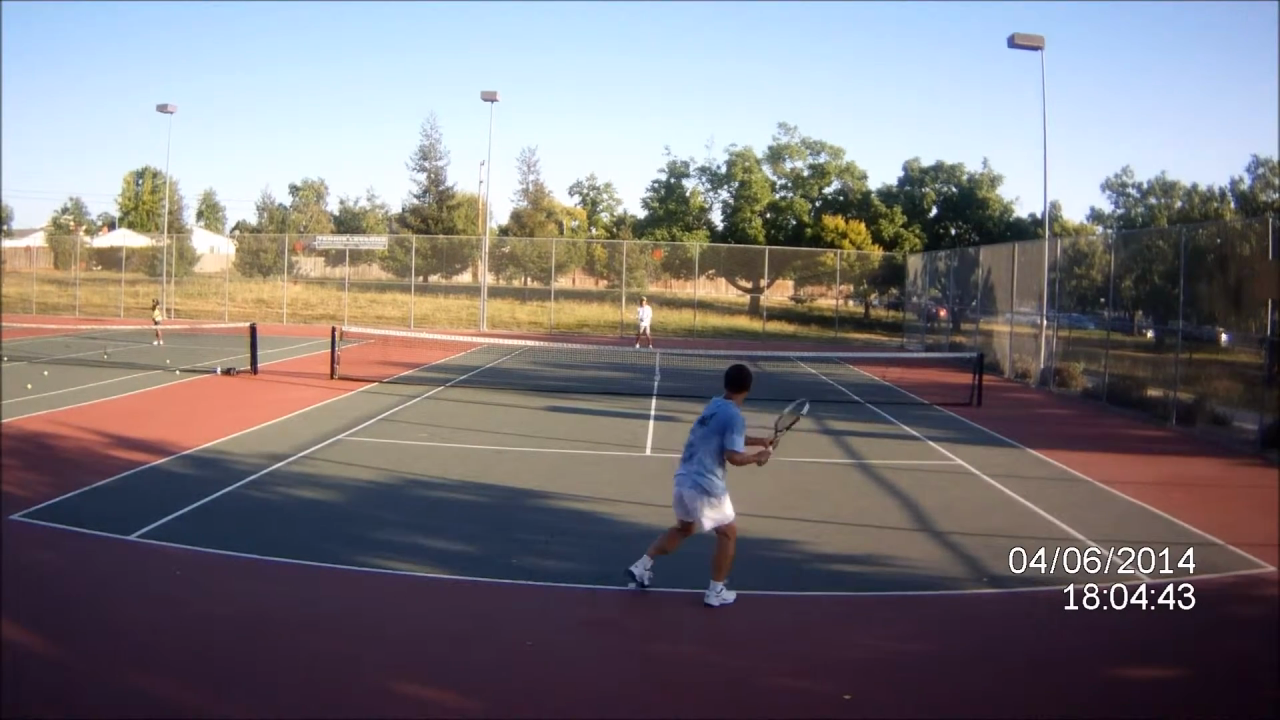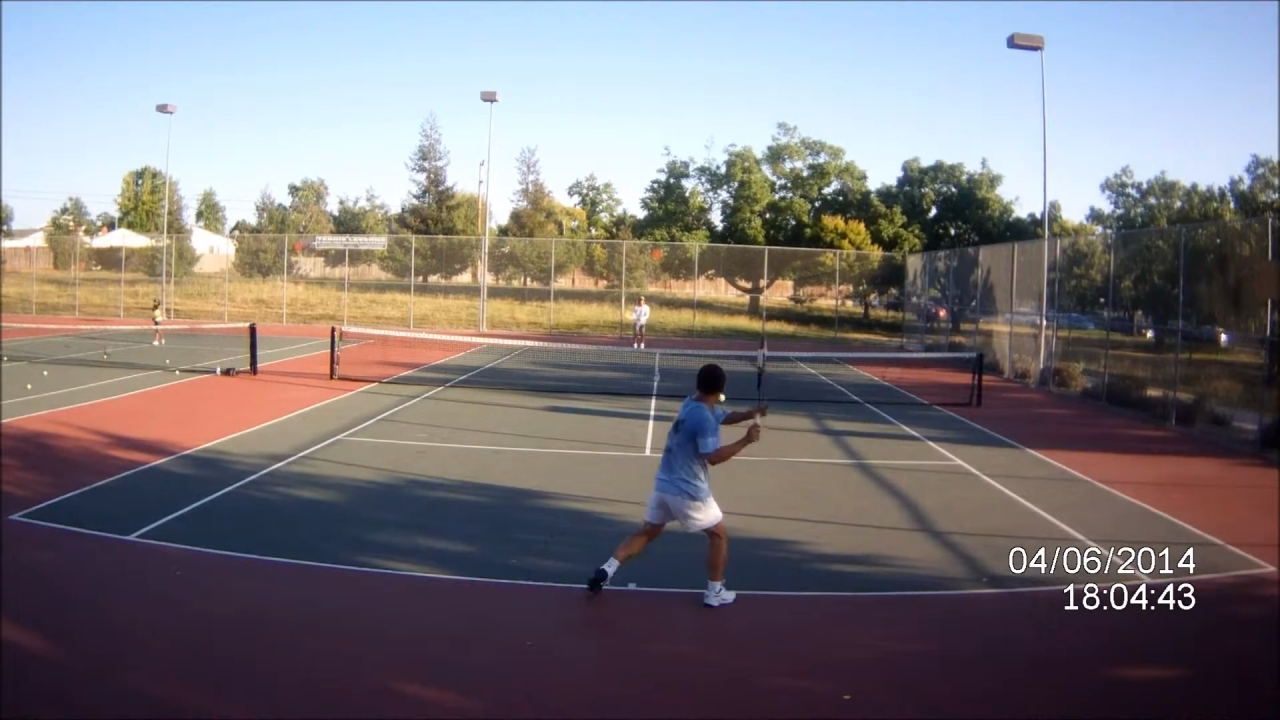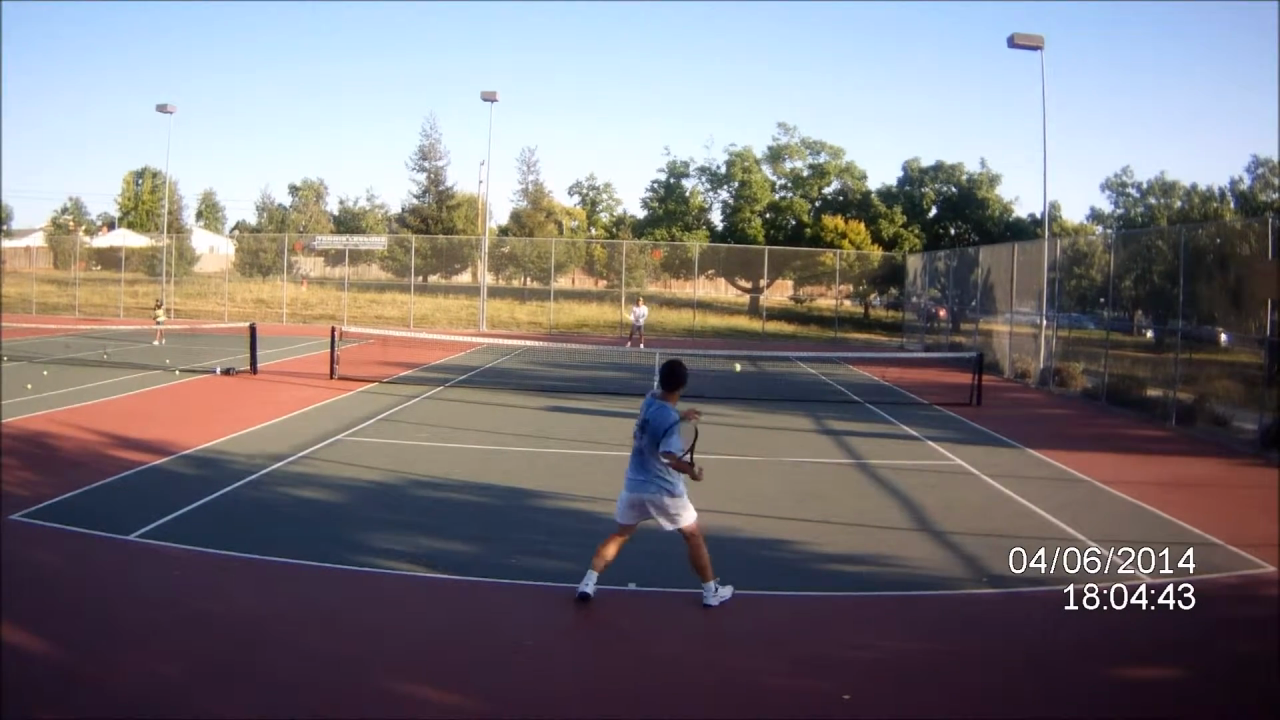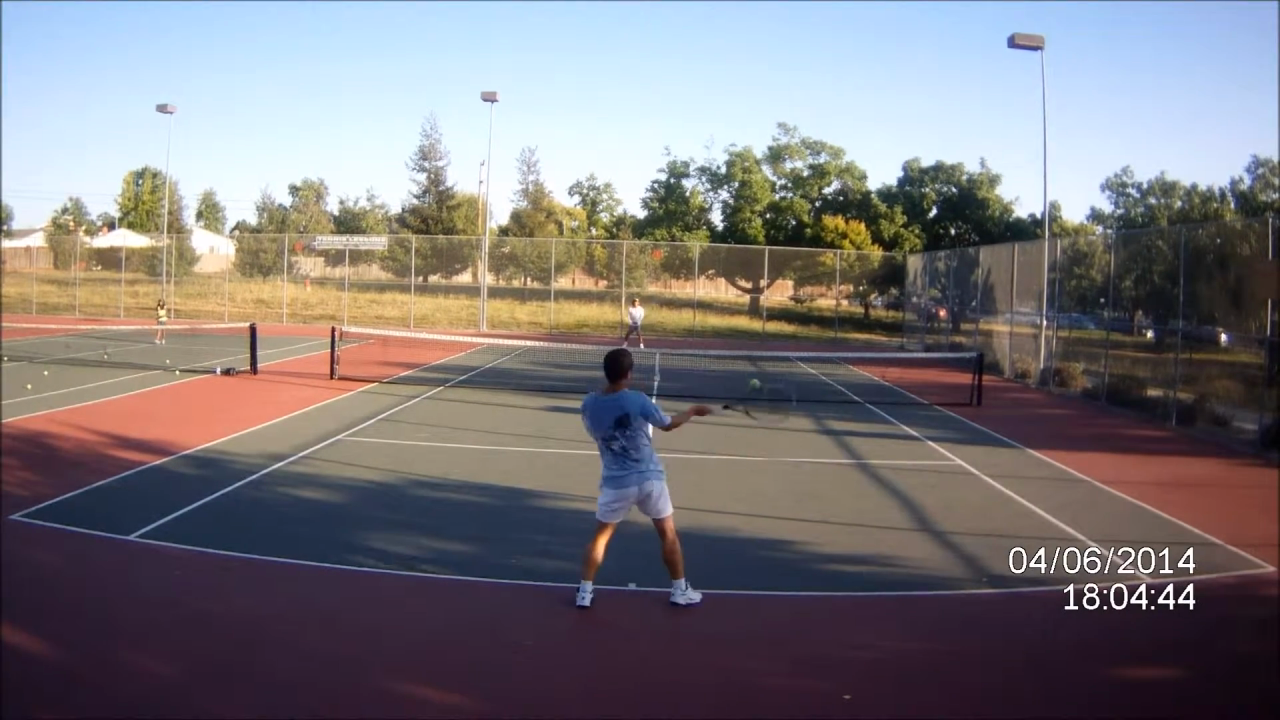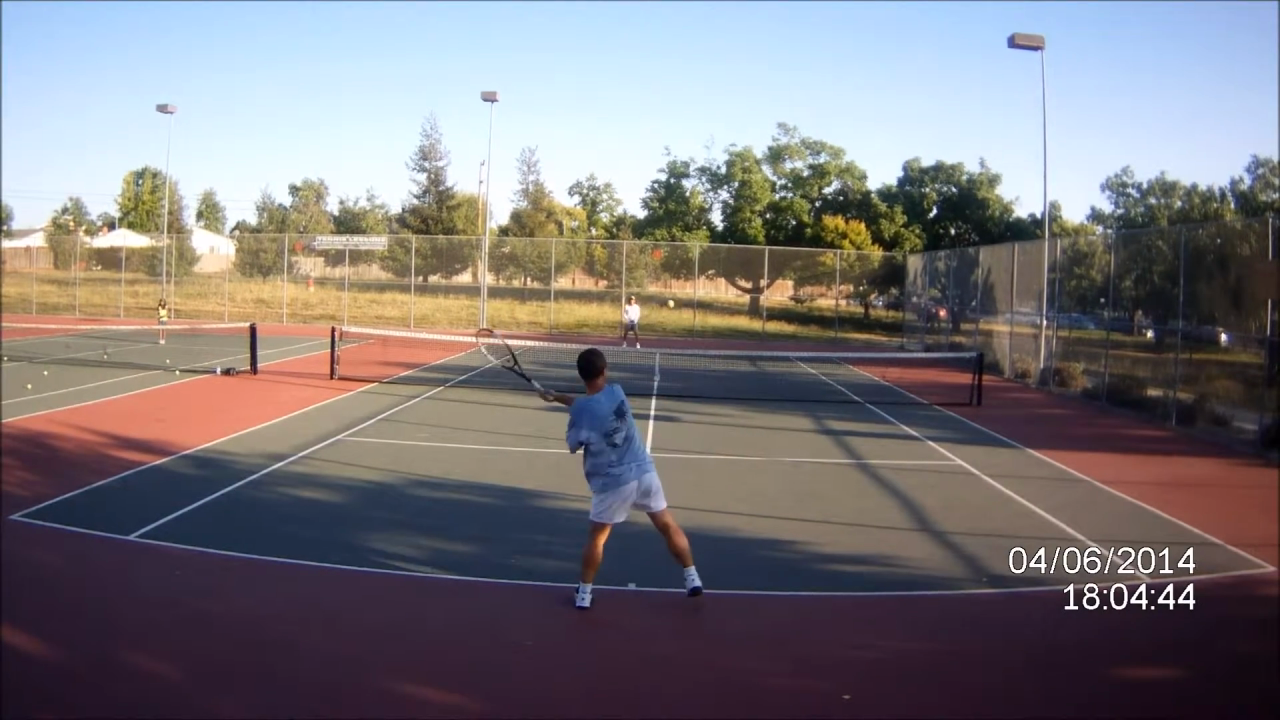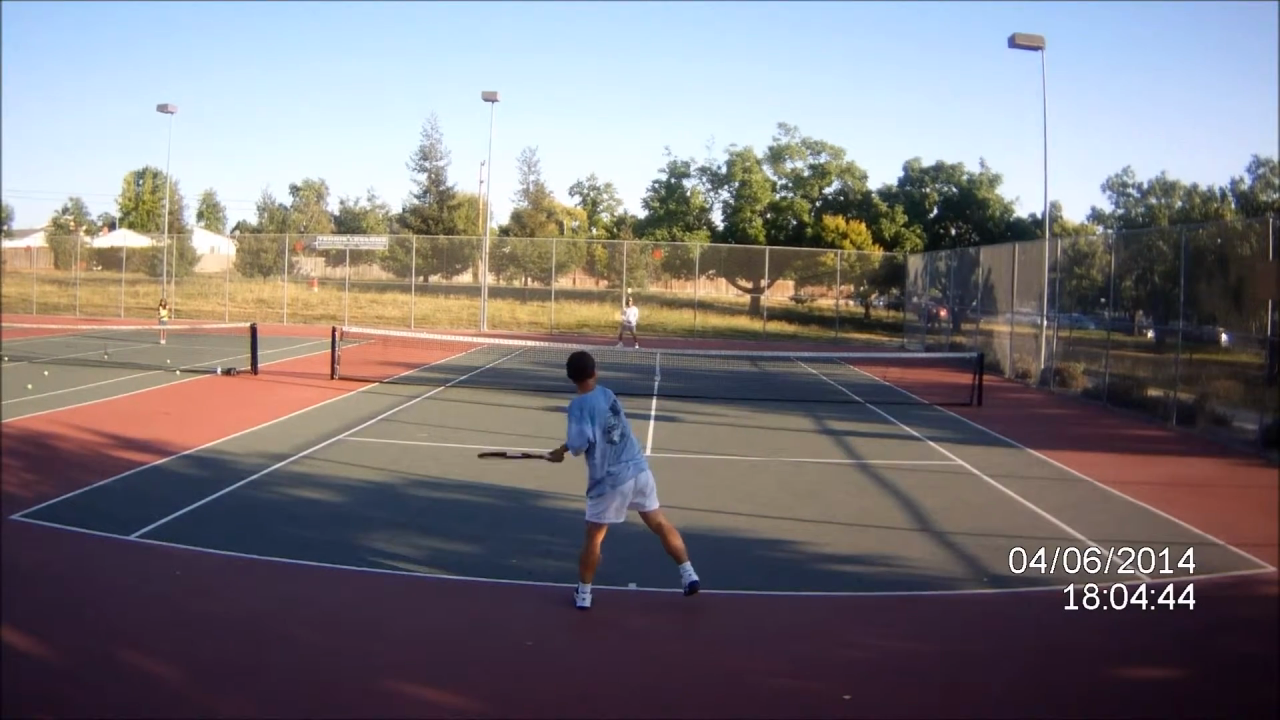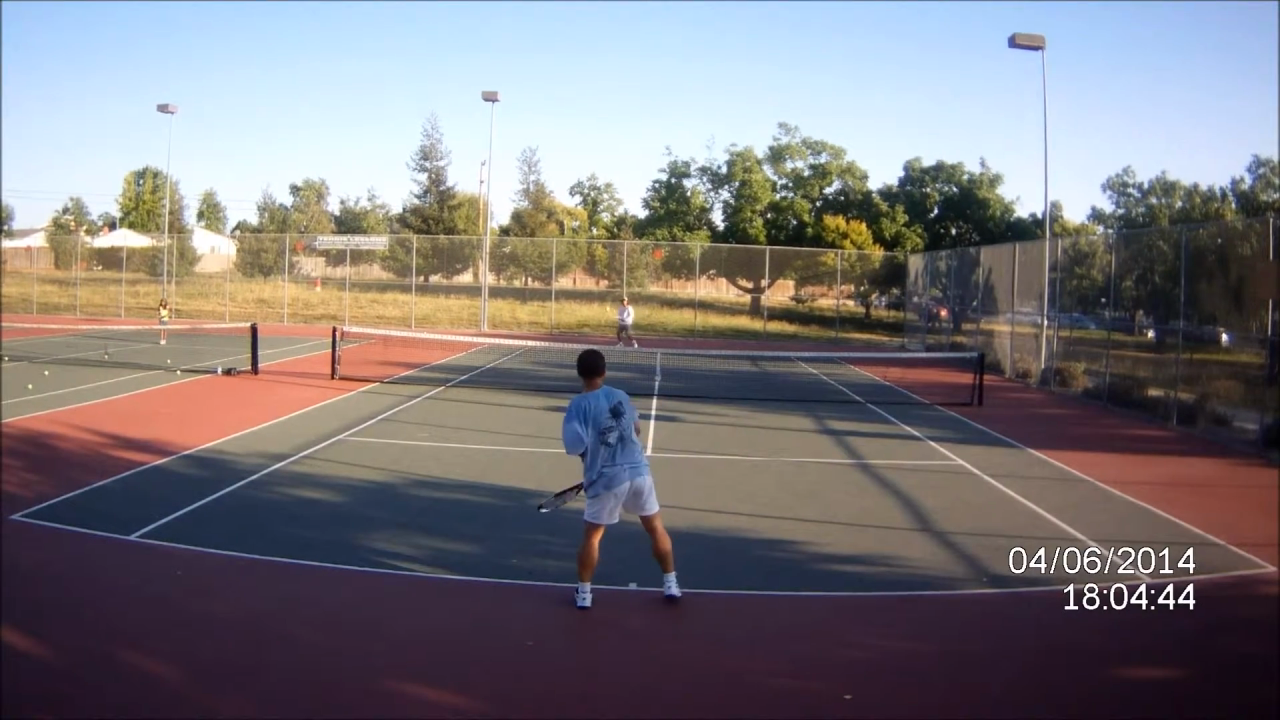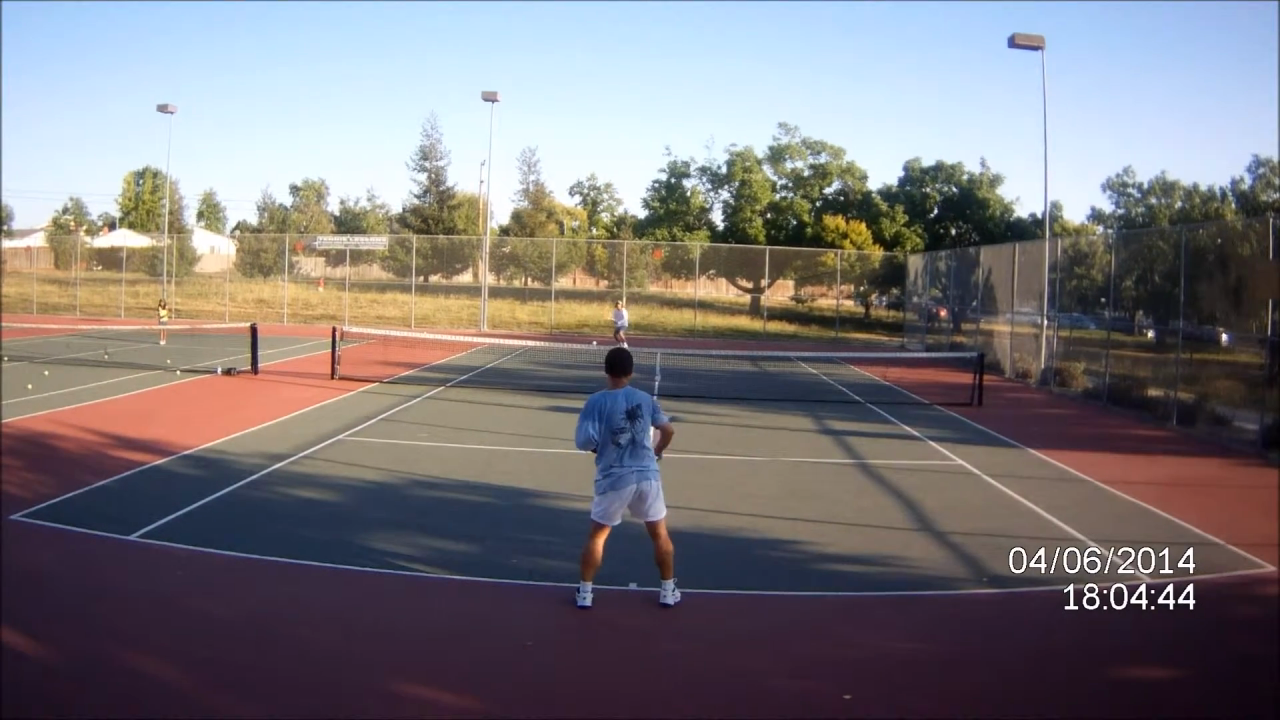
dt=0.2s
person 1, frame 1
left shoulder: (714, 405)
right shoulder: (734, 416)
right elbow: (733, 457)
left wrist: (757, 441)
right wrist: (759, 456)
left hip: (683, 480)
right hip: (706, 487)
left knee: (682, 529)
right knee: (728, 535)
left ankle: (641, 567)
right ankle: (716, 592)
person 1, frame 2
left shoulder: (691, 403)
right shoulder: (704, 418)
left elbow: (725, 416)
right elbow: (712, 457)
left wrist: (750, 414)
right wrist: (745, 440)
left hip: (663, 485)
right hip: (689, 491)
left knee: (647, 532)
right knee: (718, 535)
left ankle: (608, 568)
right ankle: (715, 592)
person 1, frame 3
left shoulder: (650, 399)
right shoulder: (669, 419)
right elbow: (671, 459)
left wrist: (680, 416)
right wrist: (691, 470)
left hip: (634, 486)
right hip: (664, 490)
left knee: (618, 535)
right knee: (694, 537)
left ankle: (588, 583)
right ankle: (711, 591)
person 1, frame 4
left shoulder: (589, 403)
right shoulder: (638, 401)
right elbow: (668, 424)
right wrist: (692, 410)
left hip: (615, 482)
right hip: (648, 478)
left knee: (601, 534)
right knee: (668, 534)
left ankle: (584, 592)
right ankle: (680, 590)
person 1, frame 5
left shoulder: (580, 407)
right shoulder: (615, 392)
left elbow: (573, 446)
right wrist: (559, 398)
left hip: (611, 482)
right hip: (644, 471)
left knee: (597, 538)
right knee: (668, 526)
left ankle: (584, 593)
right ankle: (692, 578)
person 1, frame 6
left shoulder: (577, 405)
right shoulder: (607, 394)
left elbow: (579, 447)
left wrist: (567, 449)
right wrist: (562, 449)
left hip: (610, 481)
right hip: (639, 470)
left knee: (594, 538)
right knee: (660, 525)
left ankle: (584, 593)
right ankle: (689, 574)
person 1, frame 7
left shoulder: (578, 405)
right shoulder: (621, 396)
left elbow: (574, 447)
left wrist: (591, 453)
left hip: (606, 480)
right hip: (639, 472)
left knee: (591, 537)
right knee: (656, 529)
left ankle: (584, 593)
right ankle: (671, 584)
person 1, frame 8
left shoulder: (596, 401)
right shoulder: (646, 399)
left elbow: (584, 442)
right elbow: (668, 431)
right wrist: (657, 452)
left hip: (614, 480)
right hip: (647, 476)
left knee: (597, 537)
right knee: (660, 534)
left ankle: (585, 593)
right ankle: (668, 591)
